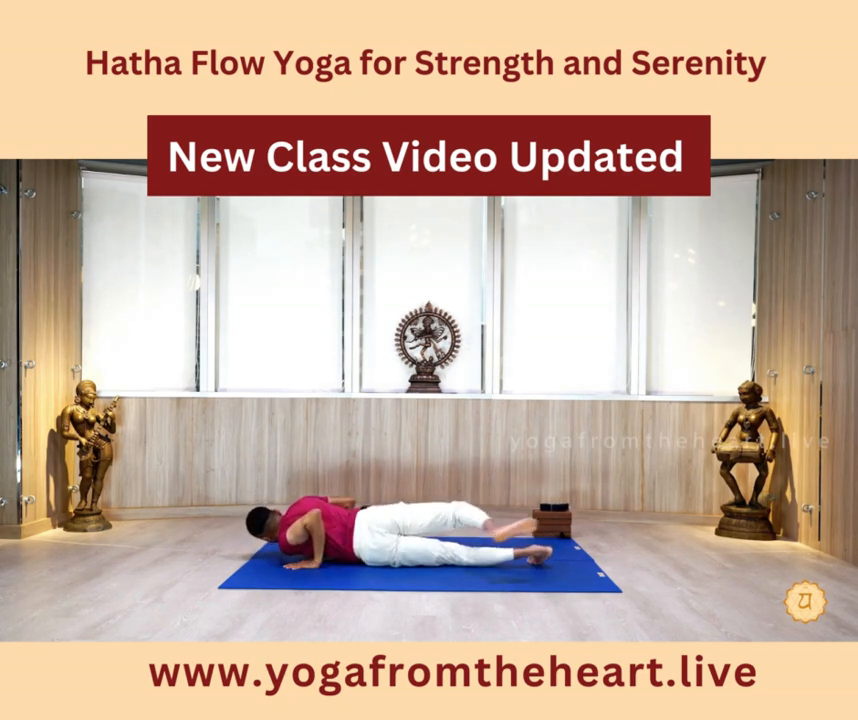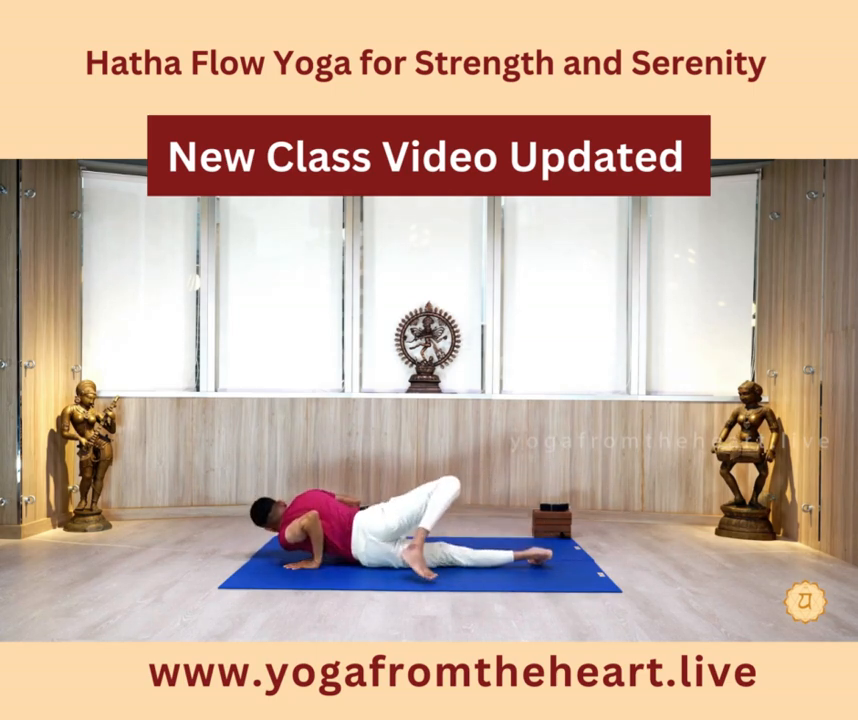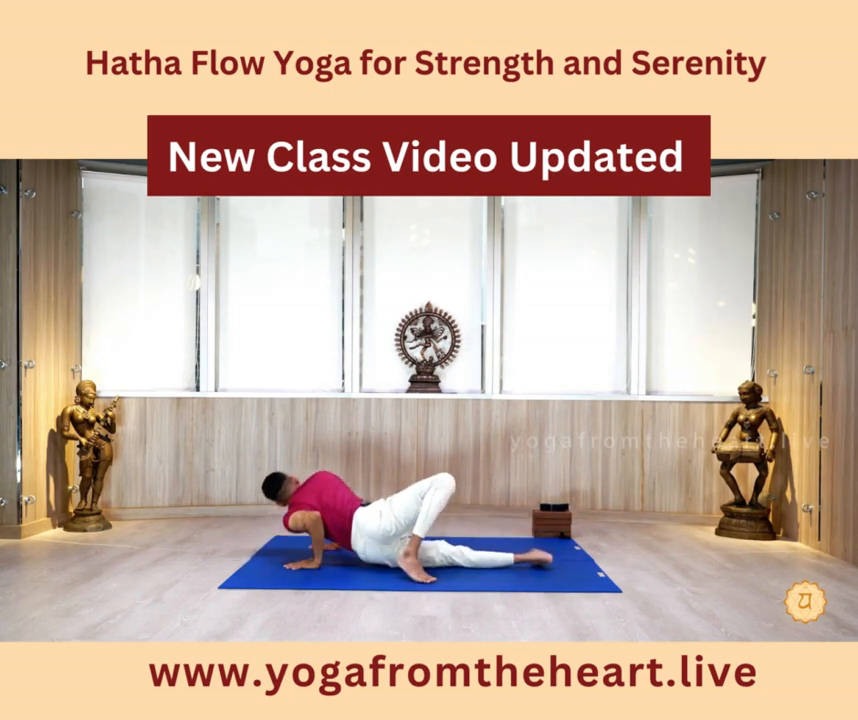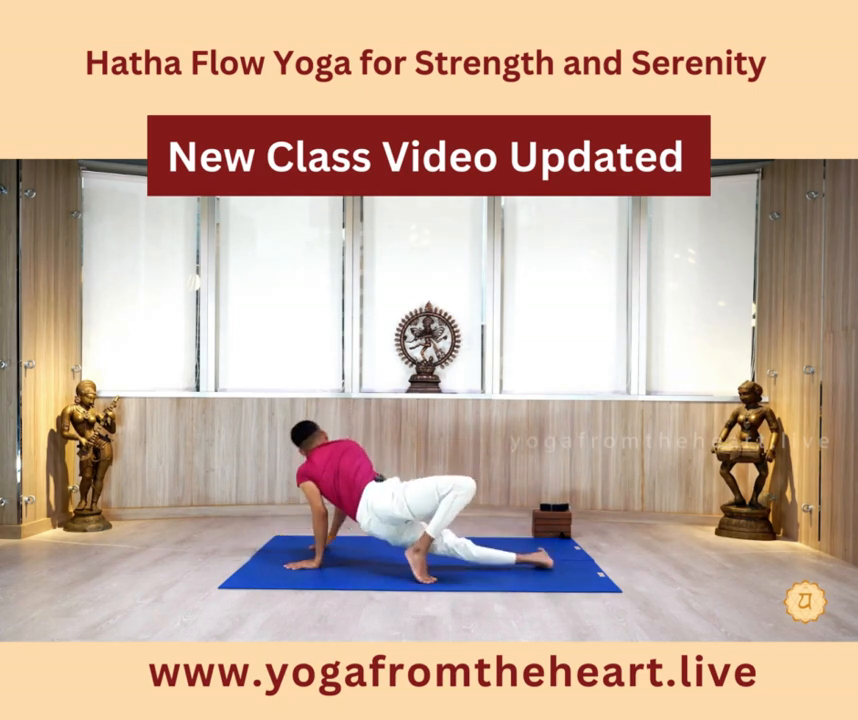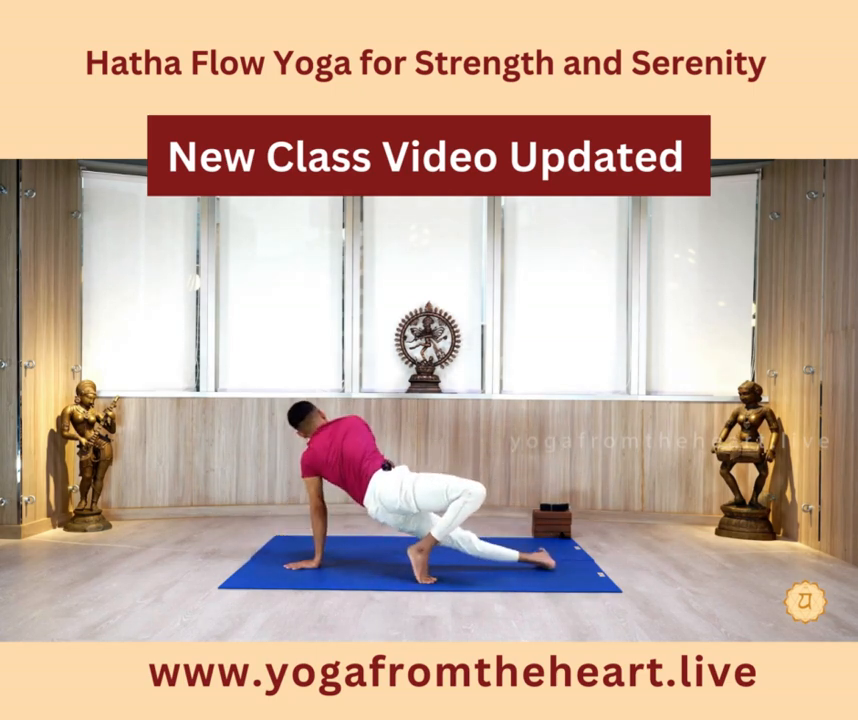
dt=0.4s
person 1, frame 1
left shoulder: (288, 540)
right shoulder: (302, 503)
left elbow: (313, 518)
right elbow: (348, 501)
left wrist: (316, 559)
left hip: (371, 549)
right hip: (375, 517)
left knee: (453, 554)
right knee: (457, 508)
left ankle: (524, 551)
right ankle: (490, 527)
person 1, frame 2
left shoulder: (287, 536)
right shoulder: (308, 496)
left elbow: (311, 519)
left wrist: (317, 559)
left hip: (368, 552)
right hip: (372, 522)
left knee: (452, 554)
person 1, frame 3
left shoulder: (291, 517)
right shoulder: (320, 476)
left elbow: (313, 518)
left wrist: (317, 558)
left hip: (368, 547)
right hip: (373, 522)
left knee: (451, 553)
person 1, frame 4
left shoulder: (304, 472)
right shoulder: (347, 445)
left elbow: (320, 512)
left wrist: (318, 557)
right wrist: (330, 534)
left hip: (372, 521)
right hip: (382, 498)
left knee: (454, 545)
right knee: (464, 485)
person 1, frame 5
left shoulder: (309, 457)
right shoulder: (353, 421)
left elbow: (317, 508)
left wrist: (317, 558)
left hip: (379, 507)
right hip: (390, 484)
left knee: (458, 537)
right knee: (474, 491)
left ankle: (528, 557)
